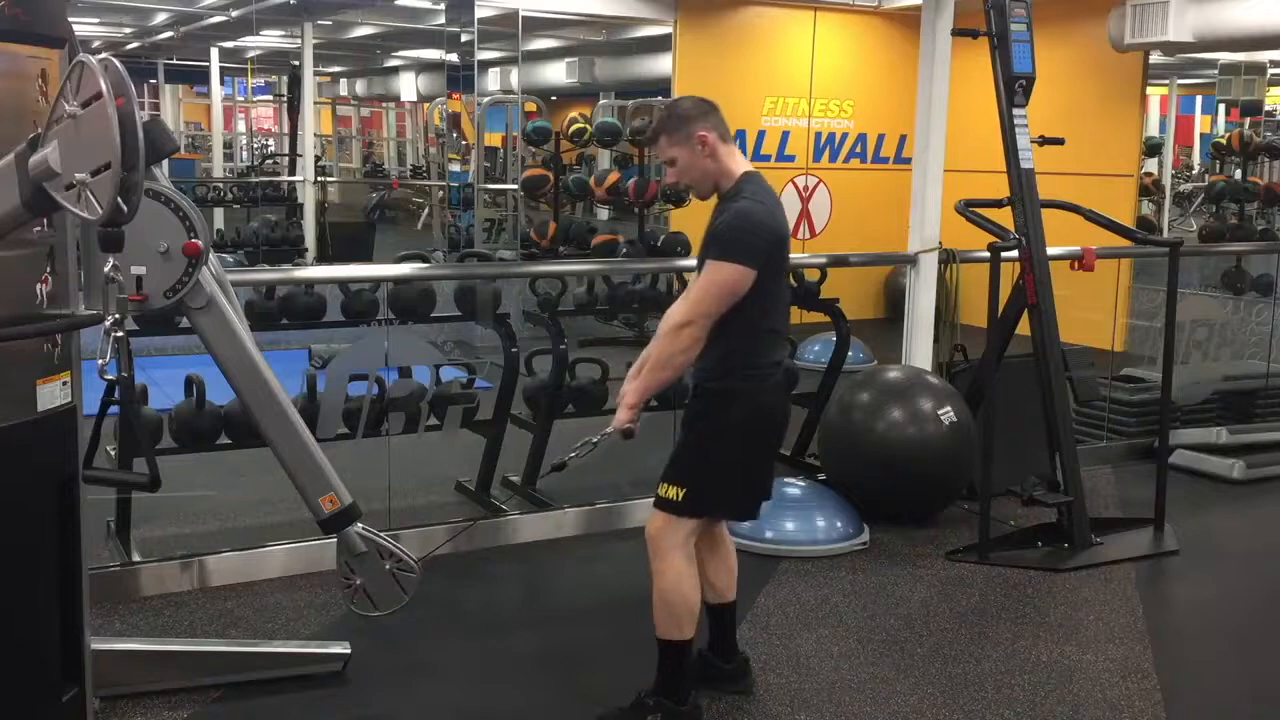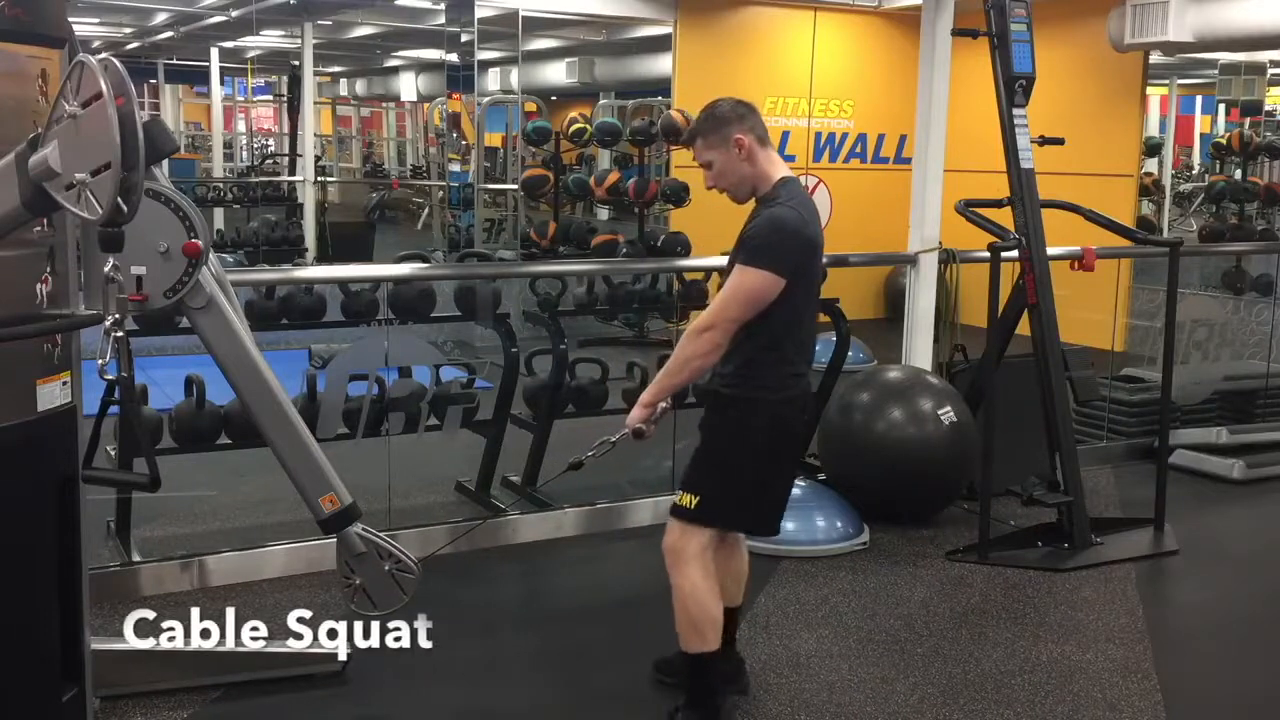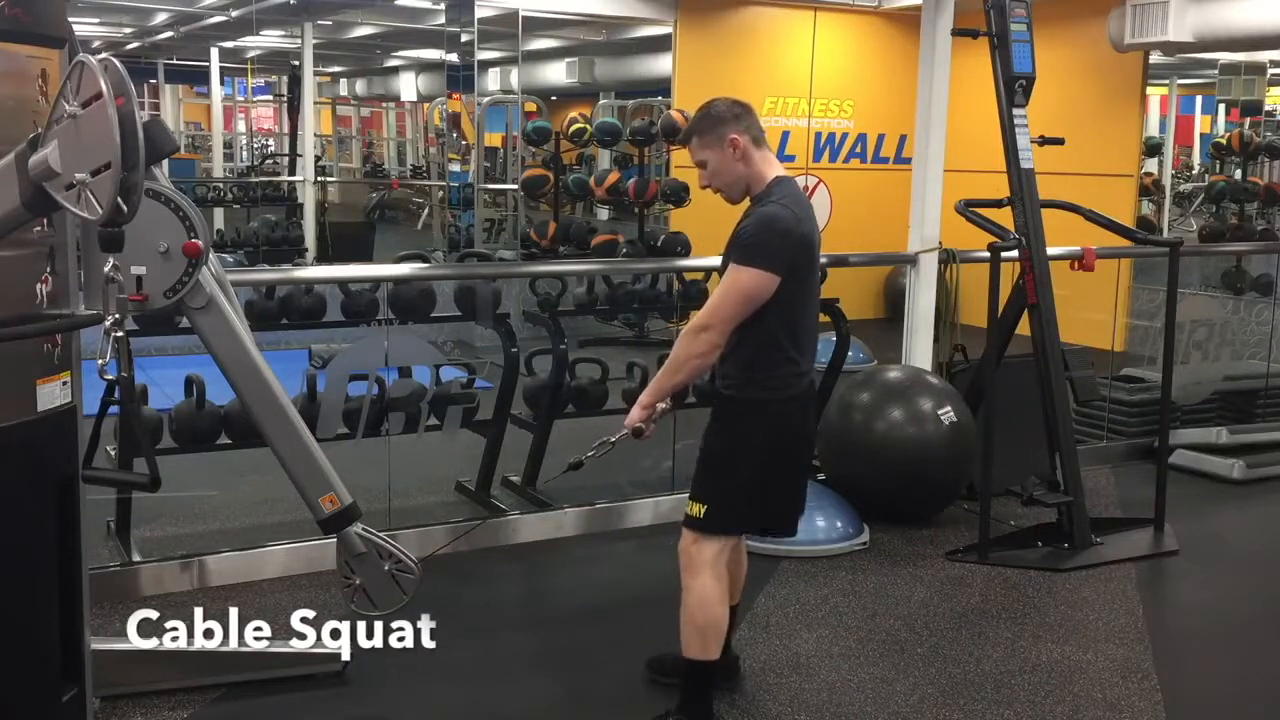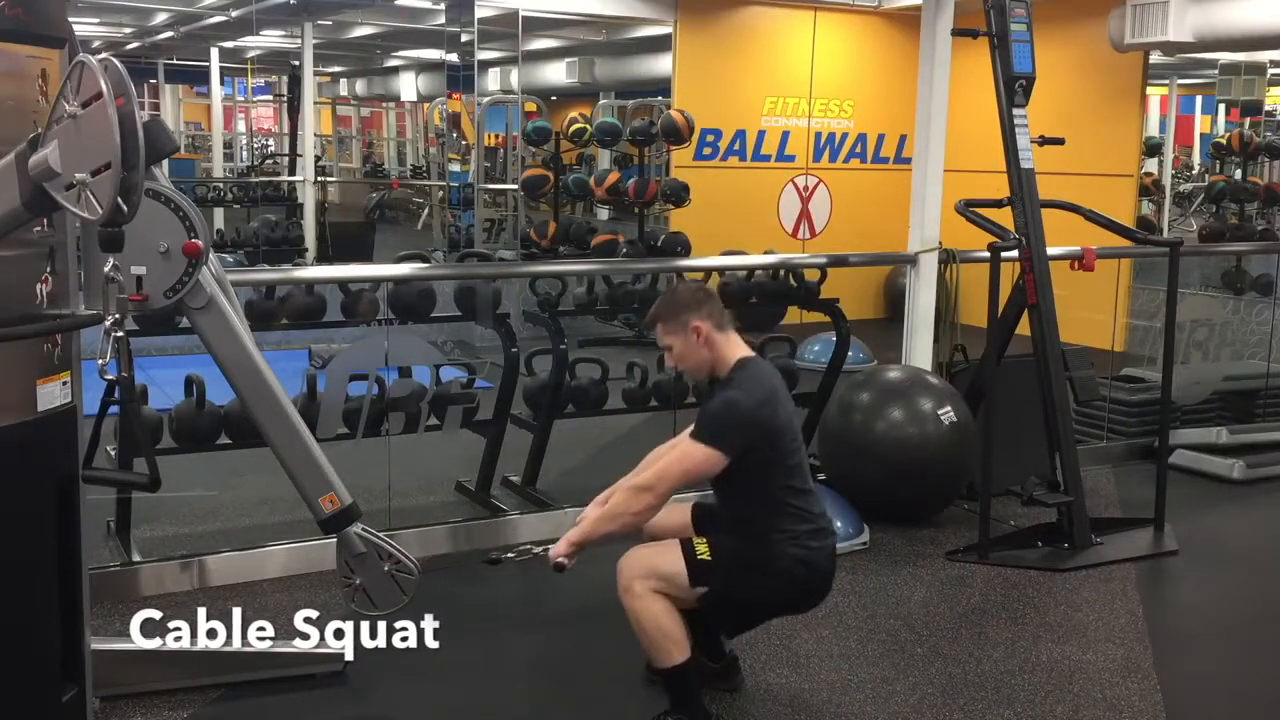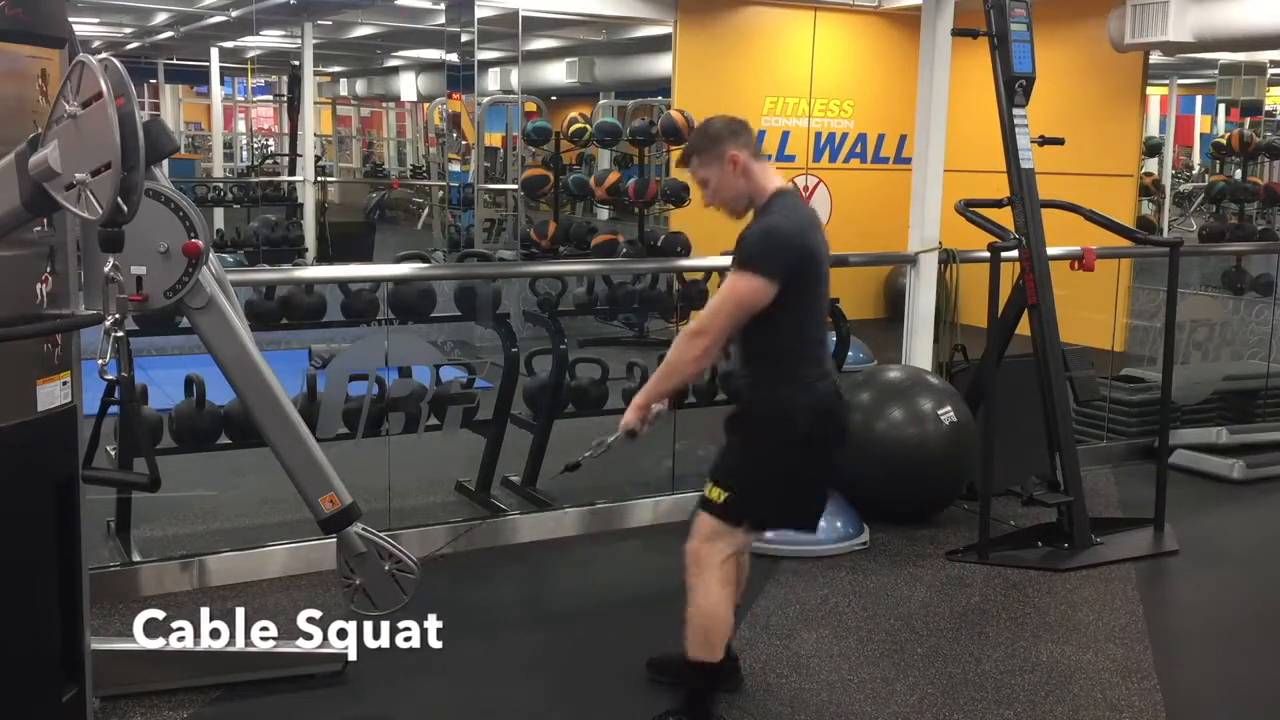
dt=0.7s
person 1, frame 1
left shoulder: (746, 216)
right shoulder: (740, 204)
left elbow: (693, 326)
right elbow: (688, 303)
left wrist: (637, 399)
right wrist: (636, 372)
left hip: (740, 399)
right hip: (734, 392)
left knee: (667, 531)
right knee: (705, 523)
right ankle: (725, 658)
person 1, frame 2
left shoulder: (779, 223)
right shoulder: (784, 208)
left elbow: (713, 328)
right elbow: (727, 322)
left wrist: (650, 399)
right wrist: (667, 386)
left hip: (758, 408)
right hip: (758, 399)
left knee: (685, 544)
right knee: (722, 531)
right ankle: (719, 658)
person 1, frame 3
left shoulder: (771, 222)
right shoulder: (782, 205)
left elbow: (710, 330)
right elbow: (725, 324)
left wrist: (649, 399)
right wrist: (666, 389)
left hip: (762, 405)
right hip: (769, 397)
left knee: (701, 549)
right knee: (726, 535)
right ankle: (715, 655)
person 1, frame 4
left shoulder: (741, 404)
right shoulder: (747, 377)
left elbow: (650, 492)
right elbow: (675, 449)
left wrist: (577, 538)
right wrist: (605, 499)
left hip: (791, 562)
right hip: (773, 534)
left knee: (636, 573)
right knee: (658, 527)
right ankle: (713, 659)
person 1, frame 5
left shoulder: (774, 232)
right shoulder: (787, 216)
left elbow: (706, 333)
right elbow: (719, 328)
left wrist: (643, 400)
right wrist: (661, 388)
left hip: (789, 410)
right hip: (785, 402)
left knee: (708, 550)
right knee: (726, 536)
right ankle: (711, 656)
